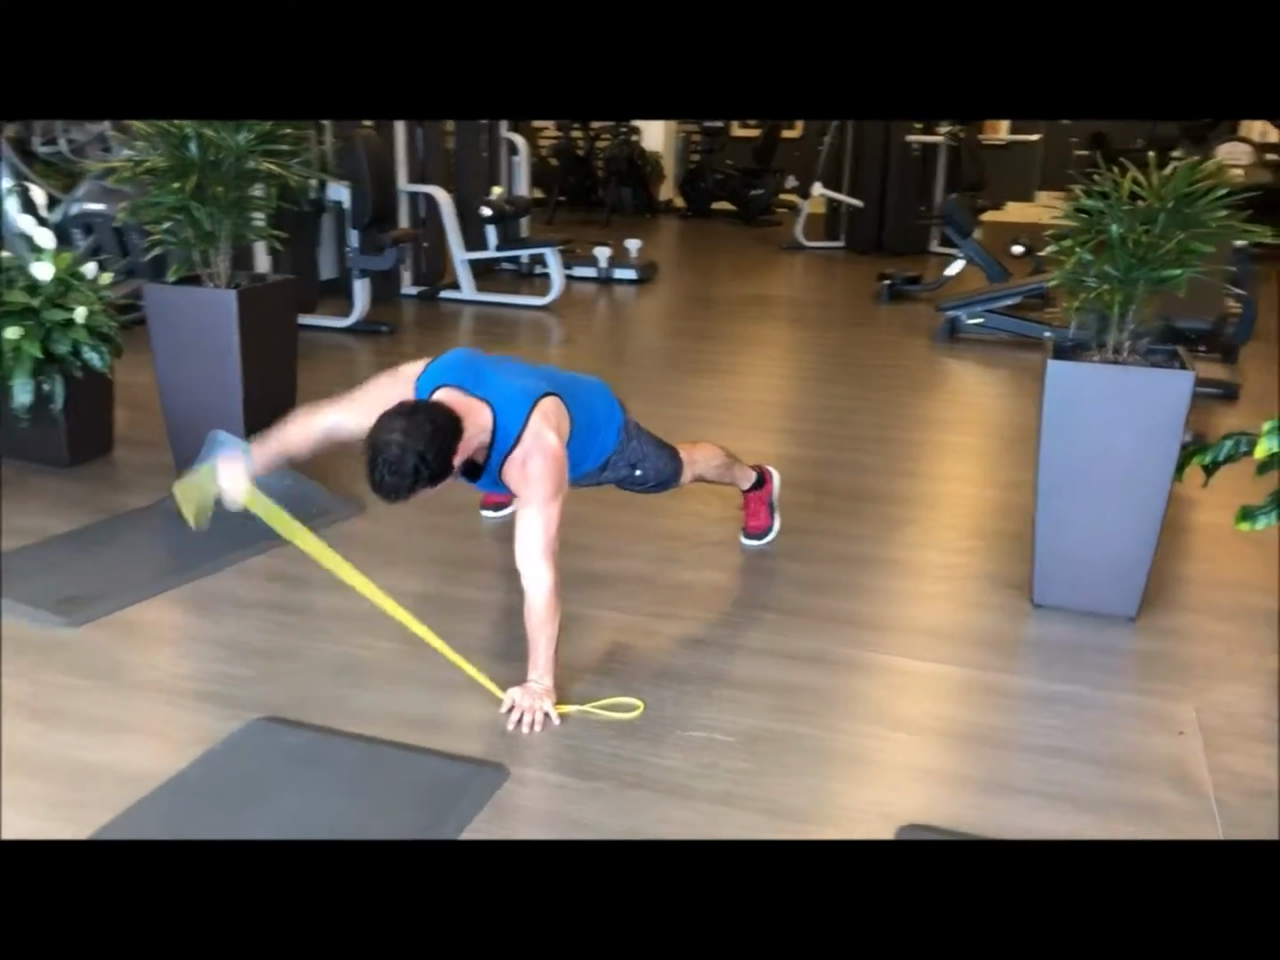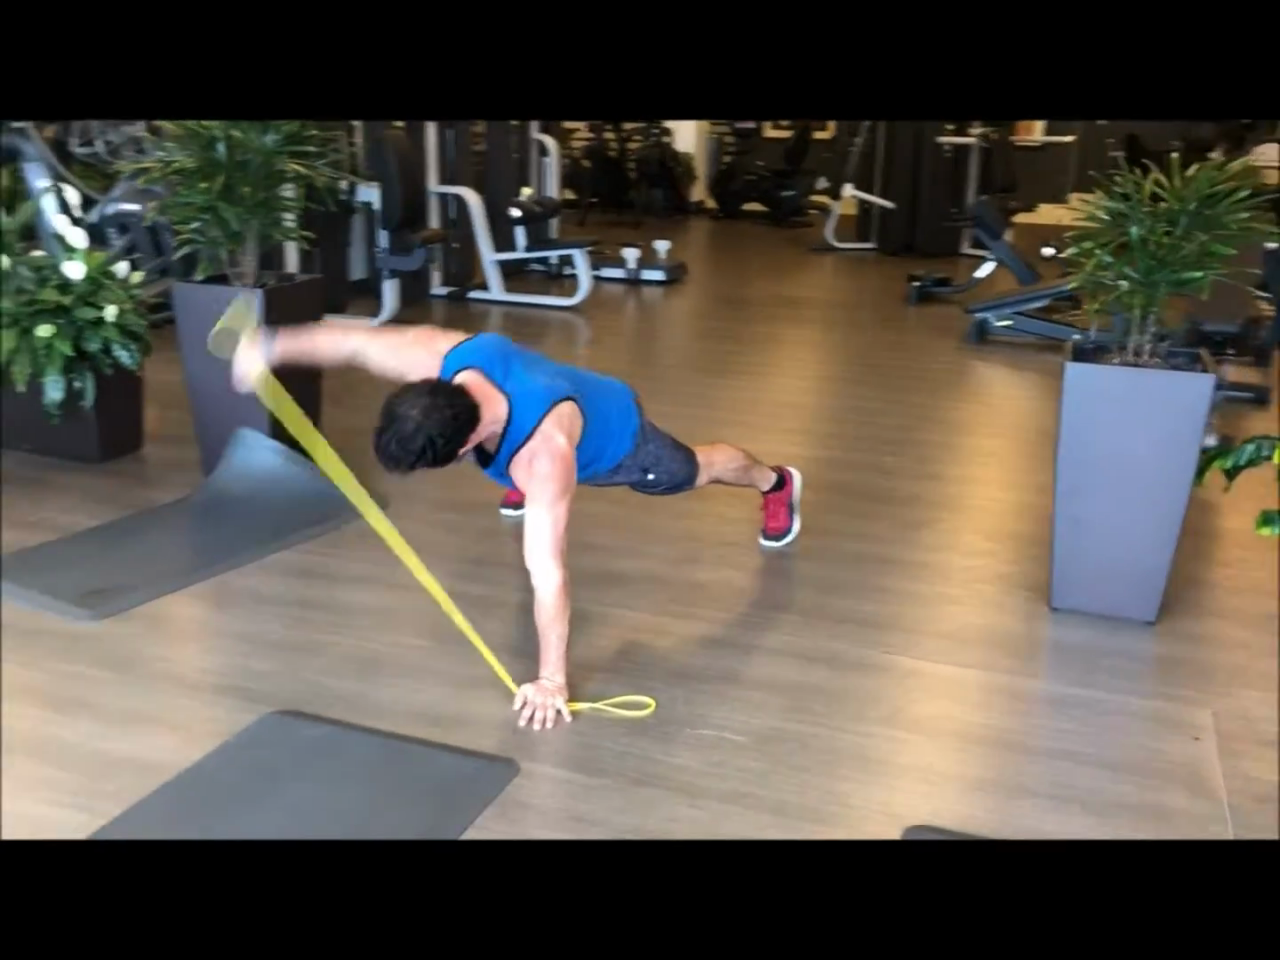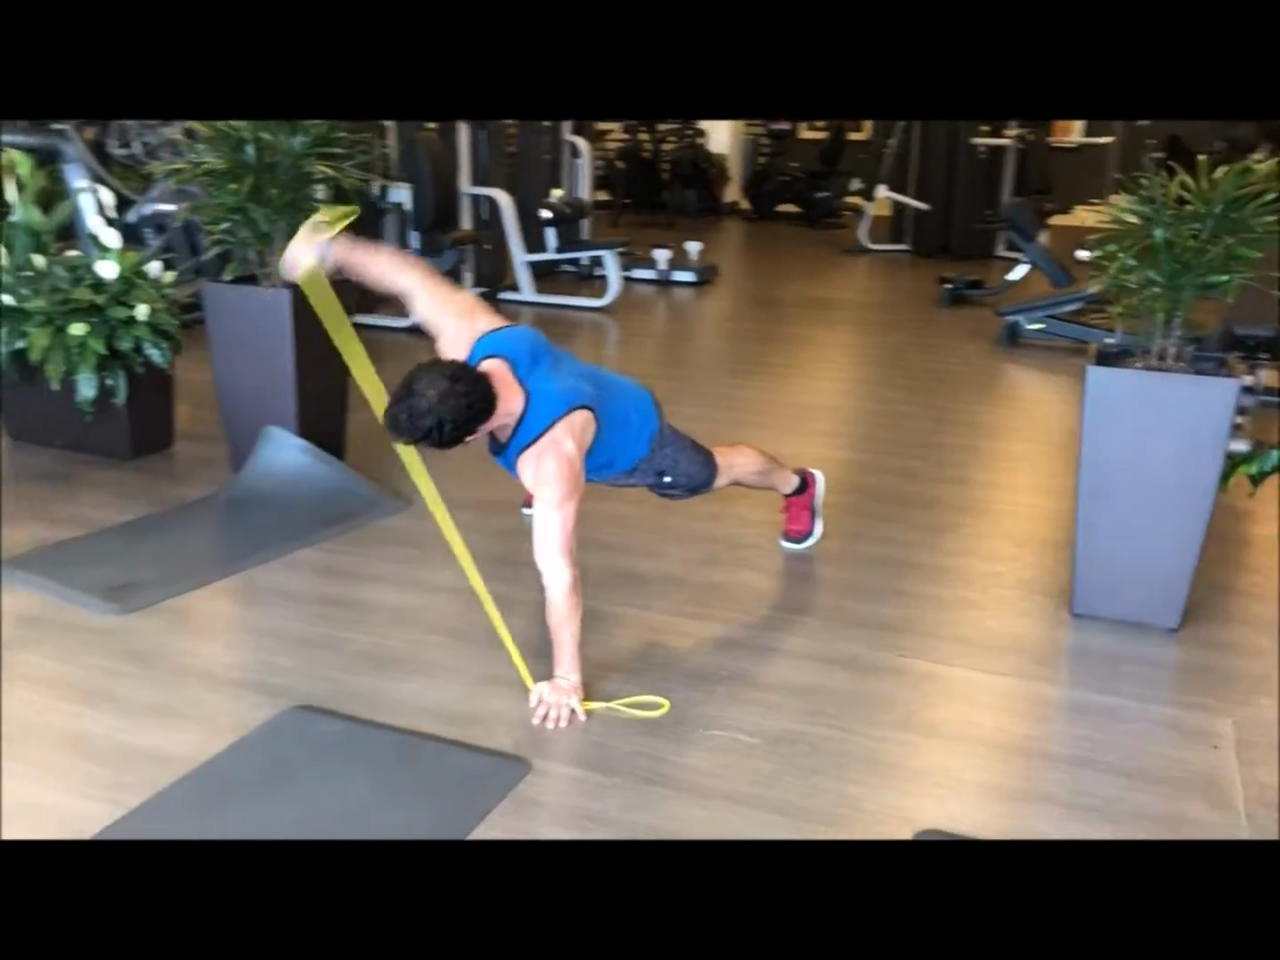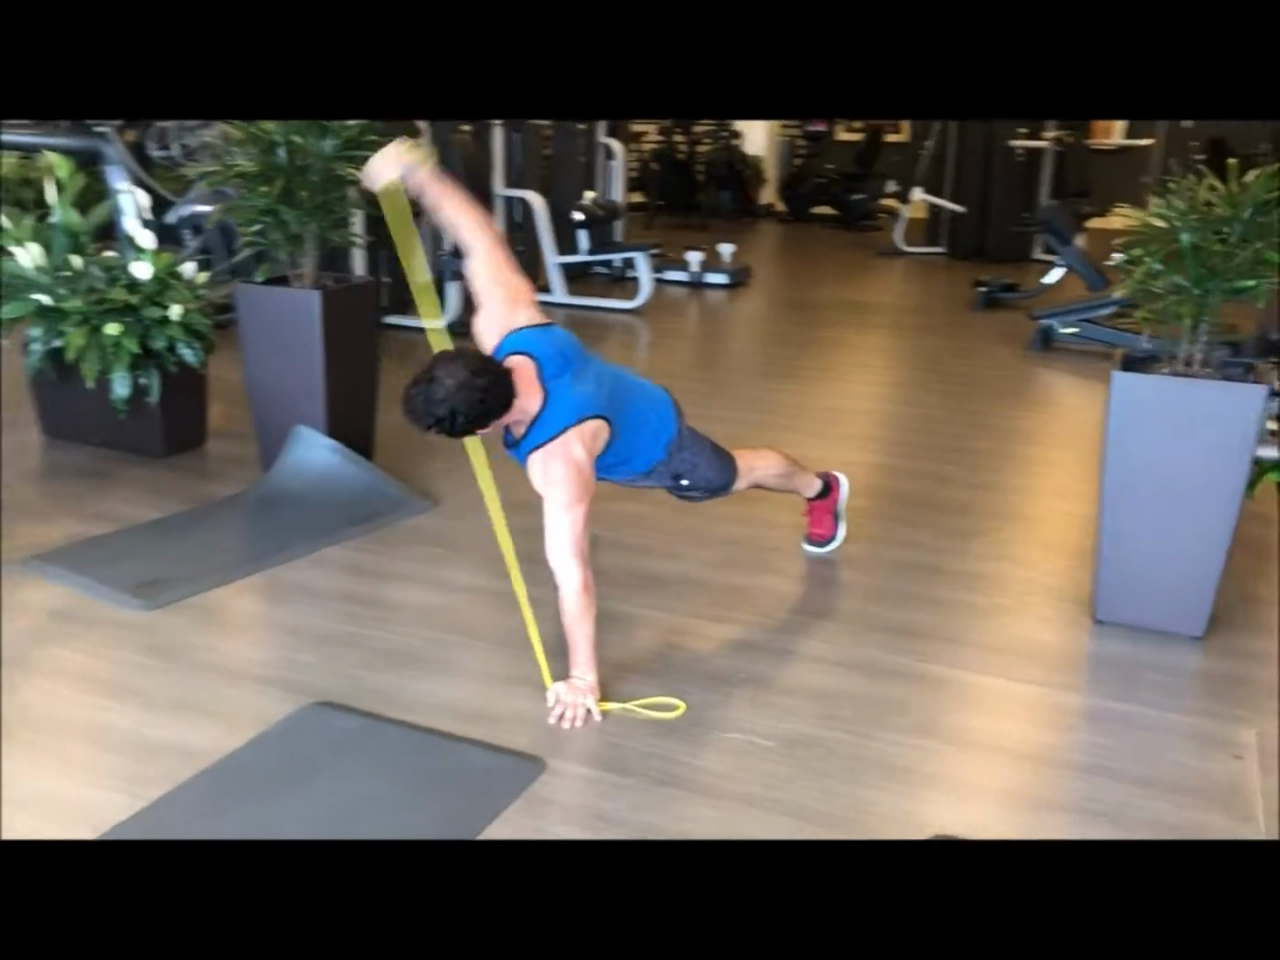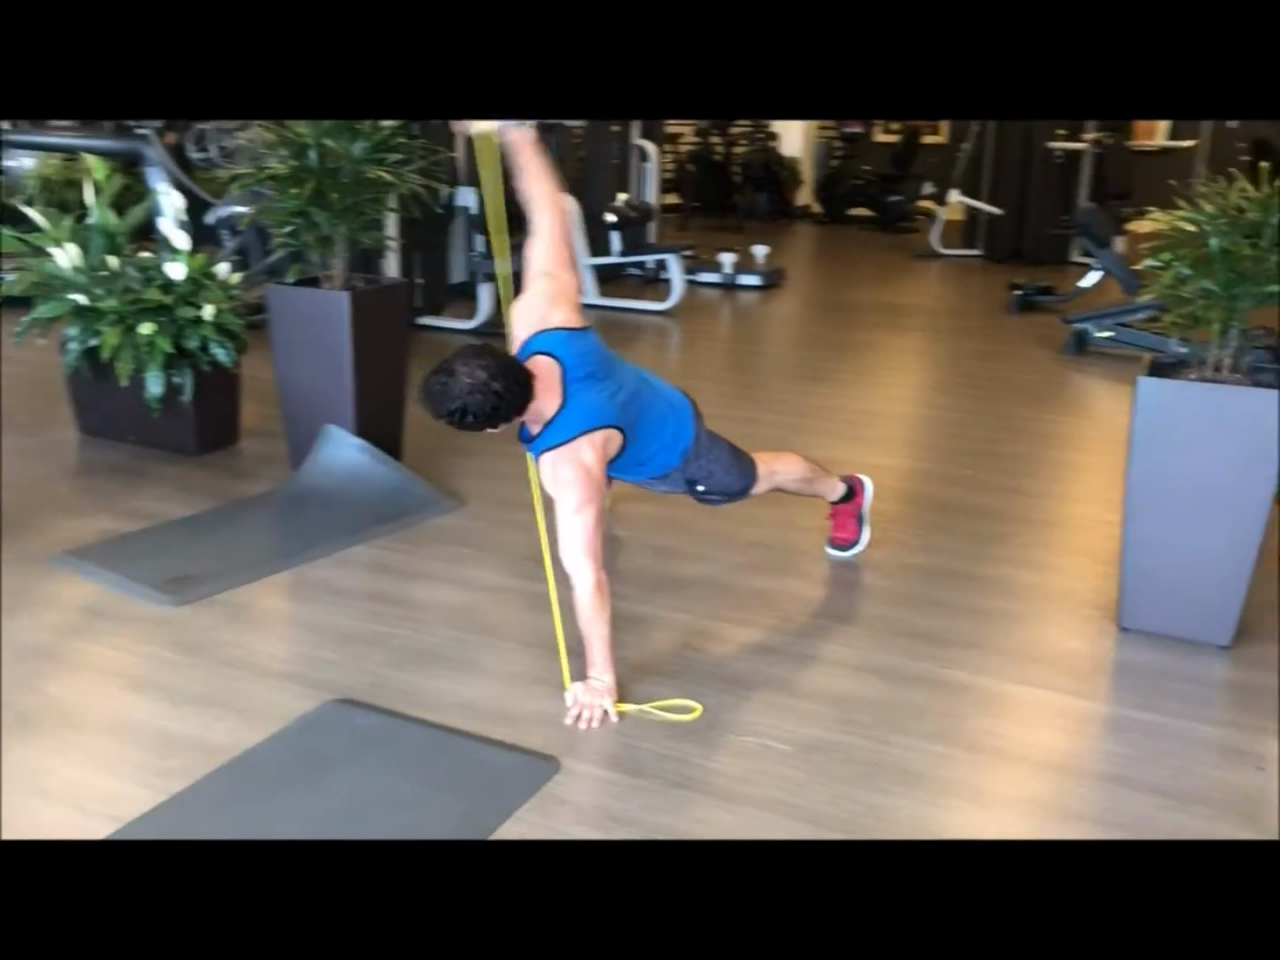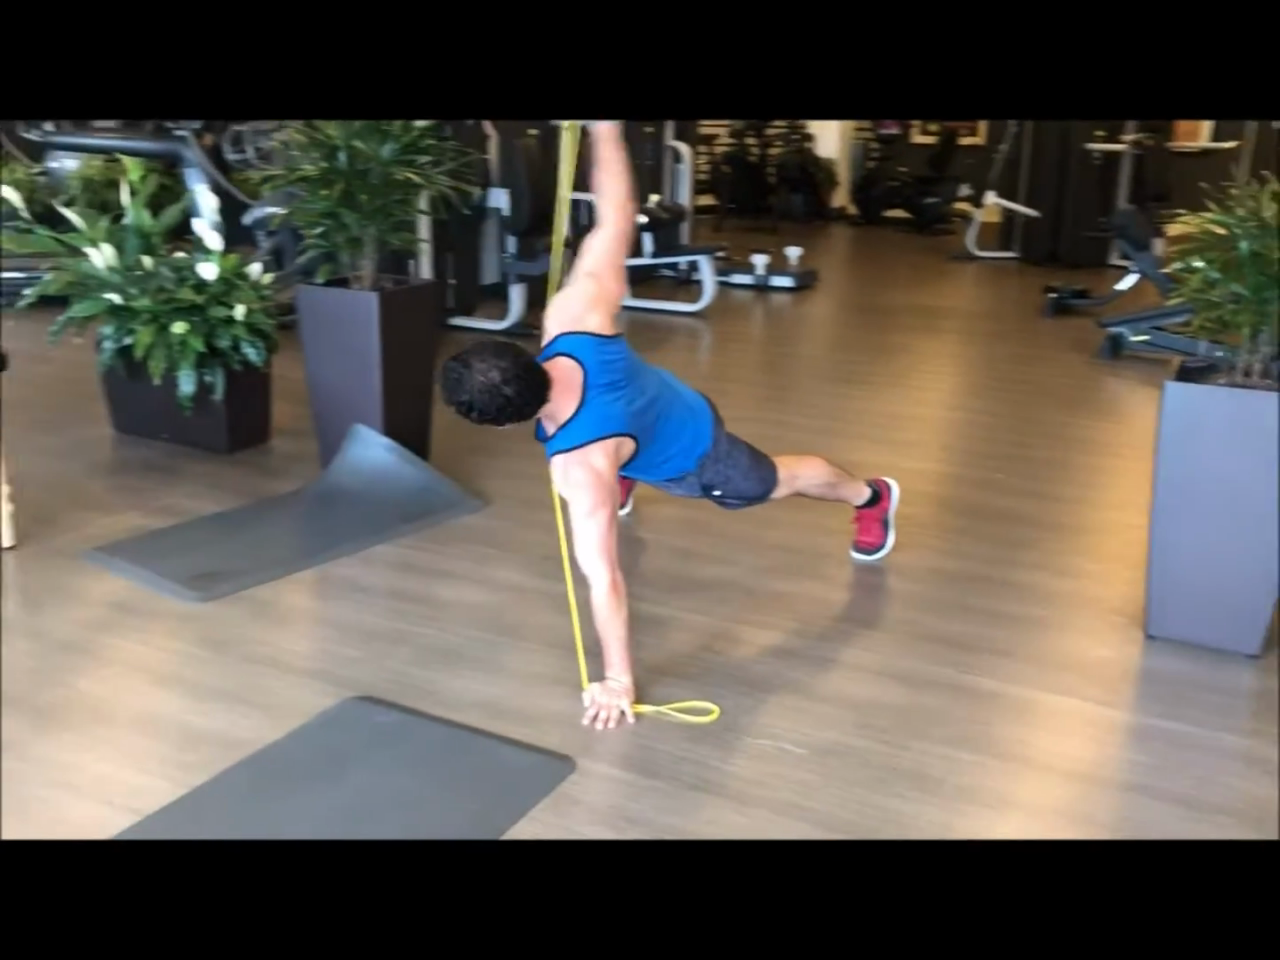
dt=0.1s
person 1, frame 1
left shoulder: (532, 455)
right shoulder: (425, 382)
left elbow: (538, 573)
right elbow: (323, 419)
left wrist: (539, 683)
right wrist: (249, 464)
left hip: (603, 437)
right hip: (554, 400)
left knee: (676, 467)
right knee: (505, 485)
left ankle: (754, 481)
right ankle: (505, 485)
person 1, frame 2
left shoulder: (541, 454)
right shoulder: (449, 358)
left elbow: (547, 573)
right elbow: (357, 341)
left wrist: (551, 681)
right wrist: (273, 344)
left hip: (619, 444)
right hip: (572, 402)
left knee: (695, 469)
left ankle: (775, 482)
person 1, frame 3
left shoulder: (546, 453)
right shoulder: (483, 341)
left elbow: (559, 574)
right elbow: (410, 277)
left wrist: (567, 679)
right wrist: (331, 248)
left hip: (636, 445)
right hip: (600, 403)
left knee: (714, 473)
left ankle: (796, 484)
person 1, frame 4
left shoulder: (556, 460)
right shoulder: (516, 333)
left elbow: (570, 573)
right elbow: (481, 242)
left wrist: (582, 682)
right wrist: (418, 171)
left hip: (656, 454)
right hip: (627, 403)
left knee: (737, 477)
left ankle: (821, 489)
person 1, frame 5
left shoulder: (568, 460)
right shoulder: (545, 320)
left elbow: (586, 577)
right elbow: (549, 223)
left wrist: (601, 683)
right wrist: (516, 135)
left hip: (675, 454)
right hip: (649, 404)
left knee: (756, 480)
left ankle: (847, 492)
person 1, frame 6
left shoulder: (580, 463)
right shoulder: (576, 320)
left elbow: (602, 578)
right elbow: (614, 223)
left wrist: (618, 684)
right wrist: (606, 130)
left hip: (694, 459)
right hip: (670, 406)
left knee: (776, 484)
left ankle: (871, 497)
